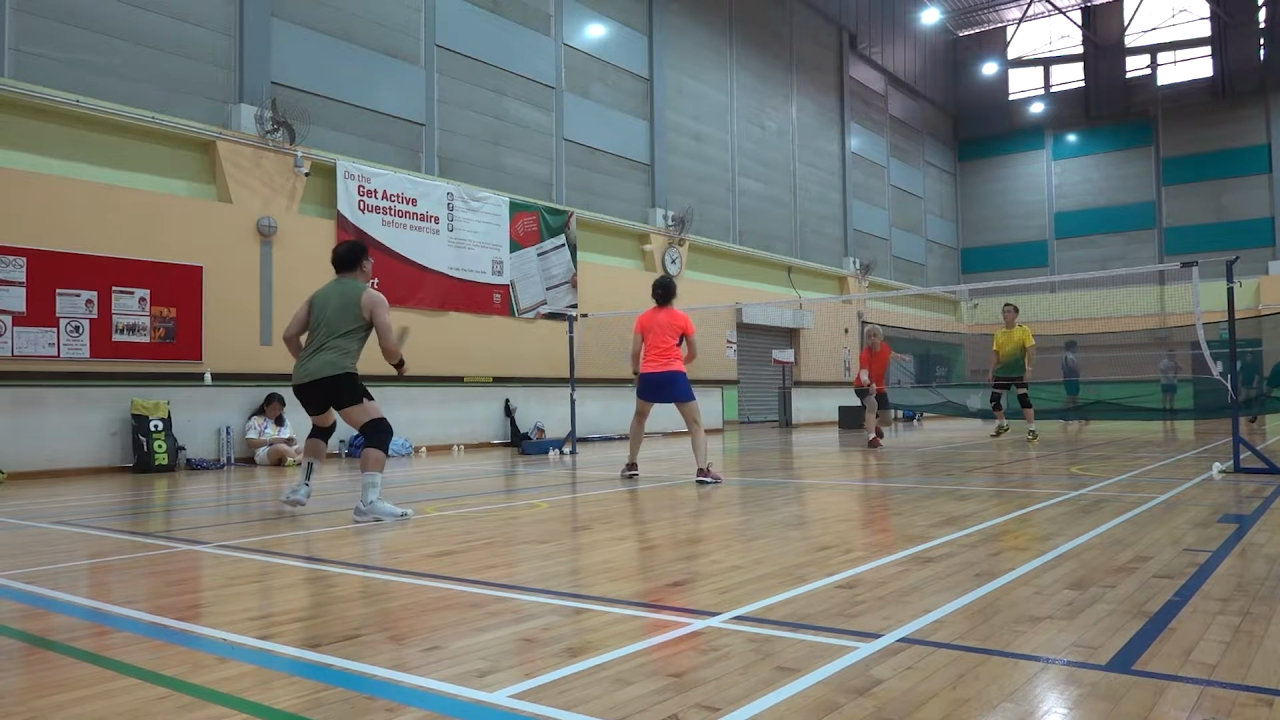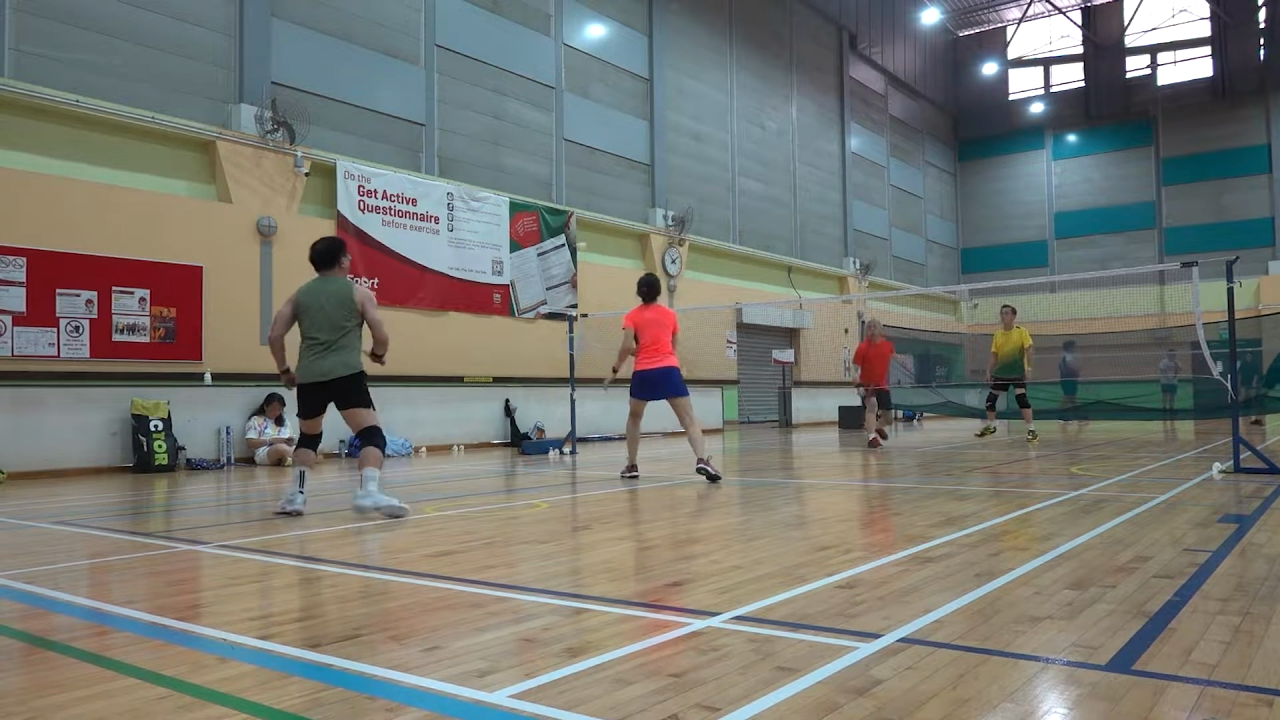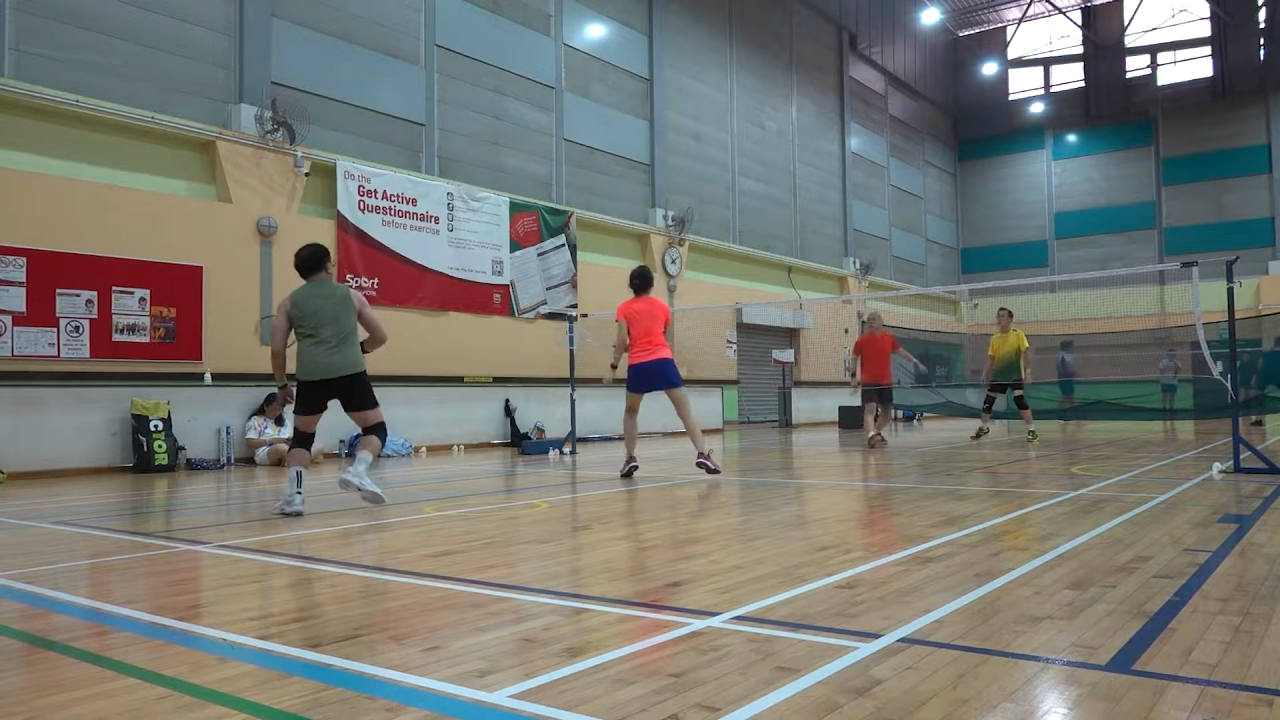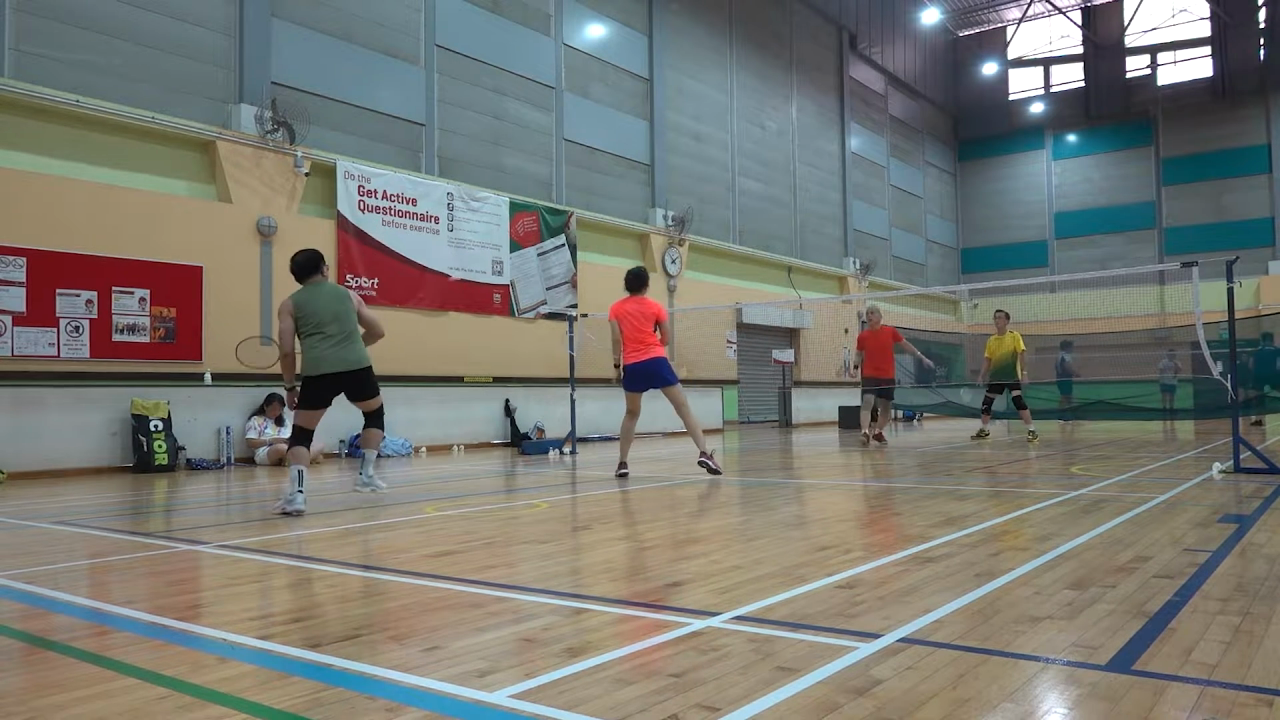
dt=0.1s
person 1, frame 1
left shoulder: (319, 295)
right shoulder: (372, 297)
left elbow: (290, 335)
right elbow: (388, 346)
right wrist: (399, 363)
left hip: (306, 377)
right hip: (339, 375)
left knee: (323, 428)
right knee: (379, 431)
left ankle: (301, 488)
right ankle: (370, 502)
person 1, frame 2
left shoulder: (299, 295)
right shoulder: (360, 293)
left elbow: (274, 337)
right elbow: (381, 339)
left wrist: (284, 371)
right wrist: (378, 354)
left hip: (308, 377)
right hip: (346, 375)
left knee: (309, 437)
right knee: (372, 435)
left ankle: (295, 496)
right ankle: (369, 493)
person 1, frame 3
left shoulder: (290, 302)
right shoulder: (351, 295)
left elbow: (277, 348)
right elbow: (380, 336)
left wrist: (282, 384)
right wrist: (359, 349)
left hip: (311, 376)
right hip: (350, 372)
left knee: (302, 436)
right knee: (376, 428)
left ankle: (294, 495)
right ankle: (358, 473)
person 1, frame 4
left shoulder: (290, 304)
right shoulder: (348, 295)
left elbow: (286, 349)
right elbow: (377, 332)
left wrist: (289, 385)
left hip: (317, 372)
right hip: (357, 367)
left knee: (300, 433)
right knee: (375, 413)
left ankle: (296, 494)
right ankle: (367, 473)
person 2, frame 1
left shoulder: (643, 318)
right shoulder: (683, 318)
left elbow: (636, 351)
right elbow: (693, 354)
left wrist: (635, 371)
left hip: (648, 375)
right hip: (675, 375)
left knee: (640, 416)
right knee: (695, 425)
left ankle: (631, 464)
right ankle: (702, 470)
person 2, frame 2
left shoulder: (631, 316)
right shoulder: (670, 314)
left elbow: (627, 347)
left wrist: (615, 370)
left hip: (643, 373)
right hip: (669, 371)
left knee: (634, 417)
right knee: (689, 421)
left ankle: (632, 465)
right ankle: (702, 461)
person 2, frame 3
left shoulder: (624, 308)
right shoulder: (662, 306)
left elbow: (623, 340)
left wrist: (614, 366)
left hip: (638, 366)
right hip: (663, 362)
left knee: (630, 411)
right knee: (685, 411)
left ankle: (630, 458)
right ankle: (703, 454)
person 2, frame 4
left shoulder: (616, 308)
right shoulder: (655, 306)
left elbow: (616, 339)
right elbow: (666, 339)
left wrist: (617, 365)
left hip: (632, 366)
right hip: (656, 361)
left knee: (632, 413)
right knee: (684, 409)
left ankle: (623, 463)
right ankle: (704, 453)
